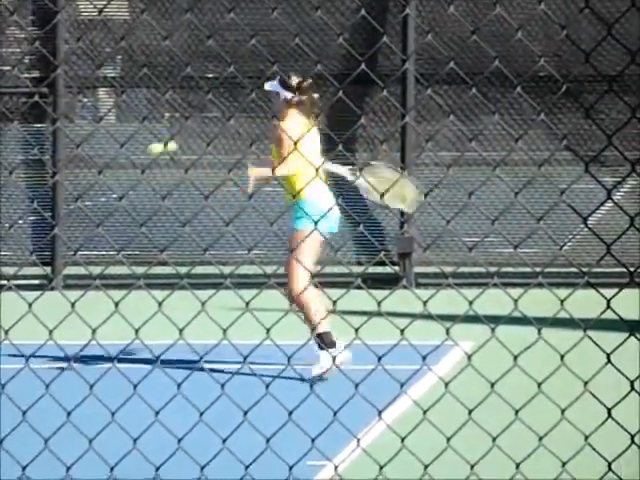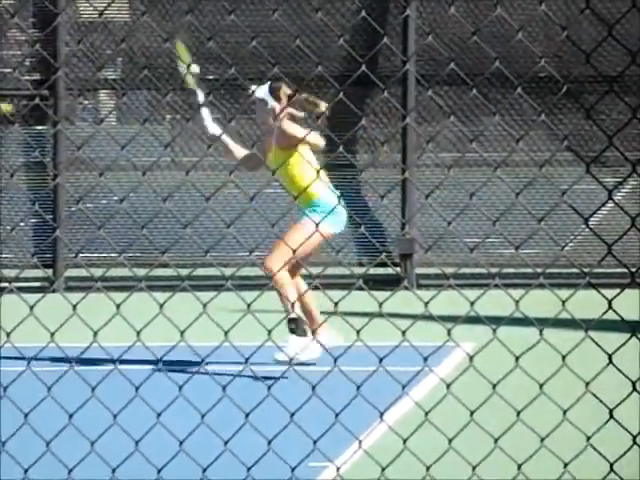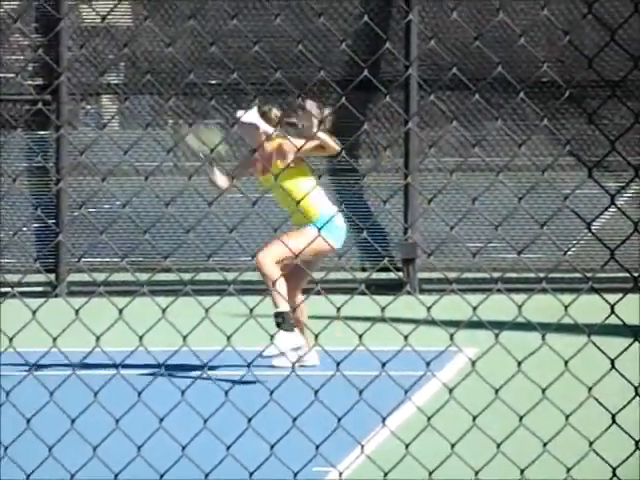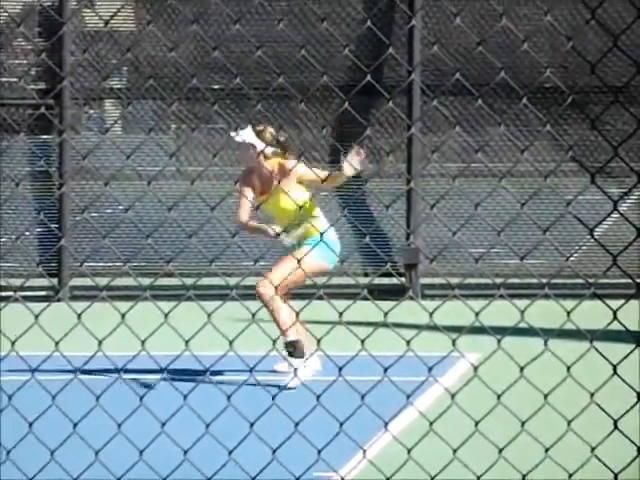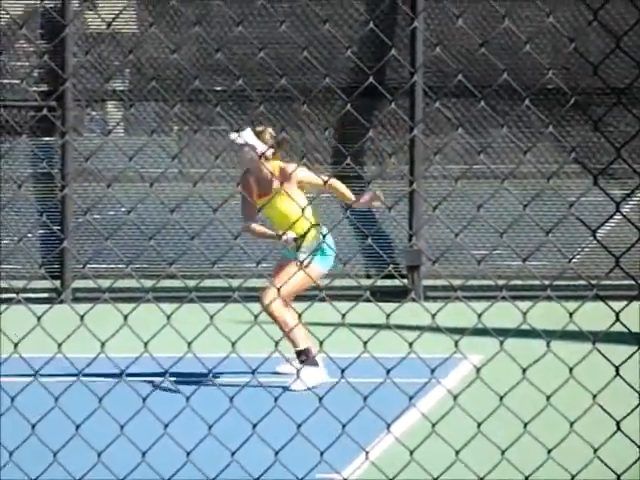
dt=0.1s
person 1, frame 1
left shoulder: (283, 127)
right shoulder: (308, 127)
left elbow: (294, 167)
left wrist: (261, 173)
left hip: (310, 210)
right hip: (325, 209)
left knee: (297, 288)
right knee: (302, 284)
left ankle: (329, 349)
right ankle: (330, 346)
person 1, frame 2
left shoulder: (285, 127)
right shoulder: (275, 135)
left elbow: (318, 141)
right elbow: (248, 161)
left wrist: (287, 125)
right wrist: (222, 136)
left hip: (324, 210)
right hip: (318, 211)
left knee: (274, 265)
right knee: (288, 275)
left ankle: (300, 334)
right ankle: (317, 334)
person 1, frame 3
left shoulder: (285, 146)
right shoulder: (257, 158)
left elbow: (334, 148)
right elbow: (225, 183)
left wrist: (314, 130)
right wrist: (214, 170)
left hip: (326, 225)
right hip: (315, 225)
left knee: (264, 259)
right knee: (290, 287)
left ankle: (287, 330)
right ankle: (302, 347)
person 1, frame 4
left shoulder: (288, 169)
right shoulder: (248, 179)
left elbow: (329, 179)
right elbow: (242, 219)
left wrist: (345, 171)
right wrist: (269, 230)
left hip: (321, 244)
right hip: (300, 244)
left knee: (264, 289)
right knee: (275, 298)
left ankle: (302, 357)
right ankle: (302, 353)
person 1, frame 5
left shoulder: (289, 172)
right shoulder: (247, 179)
left elbow: (329, 182)
right elbow: (249, 224)
left wrist: (356, 201)
right wrist: (279, 236)
left hip: (317, 247)
right hip: (295, 248)
left knee: (270, 299)
right knee: (277, 301)
left ankle: (311, 365)
right ankle: (305, 357)
